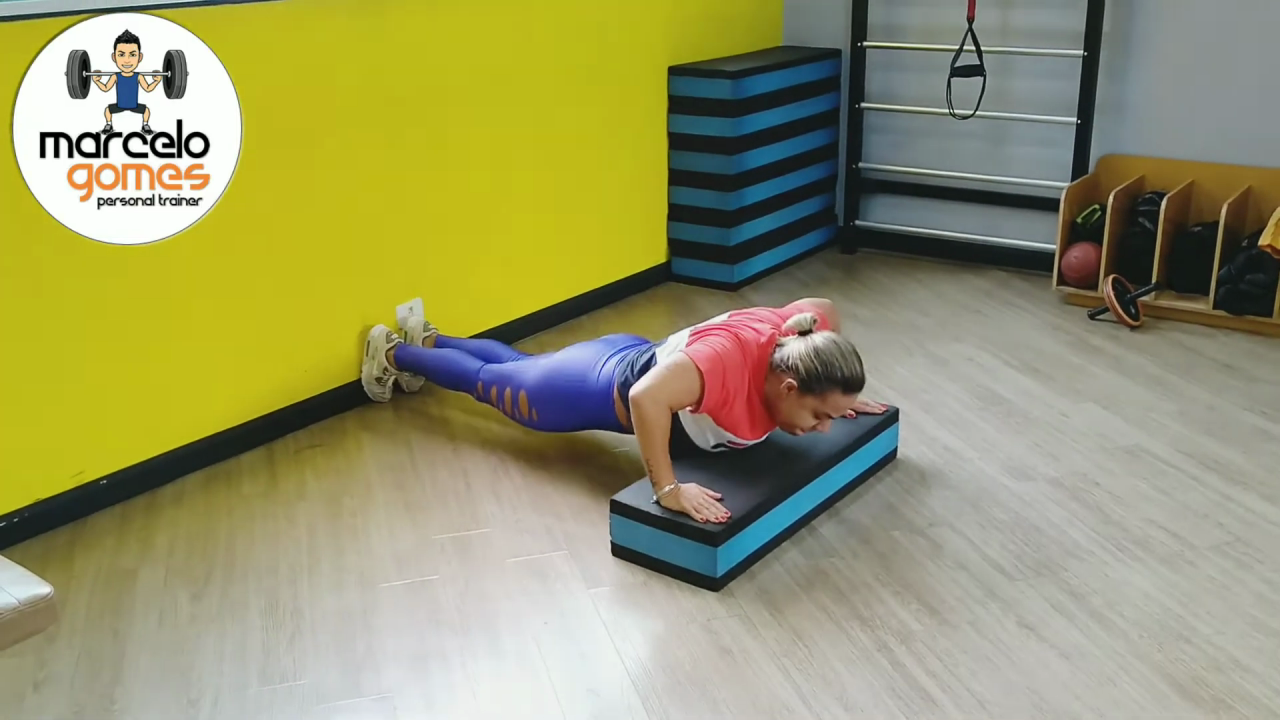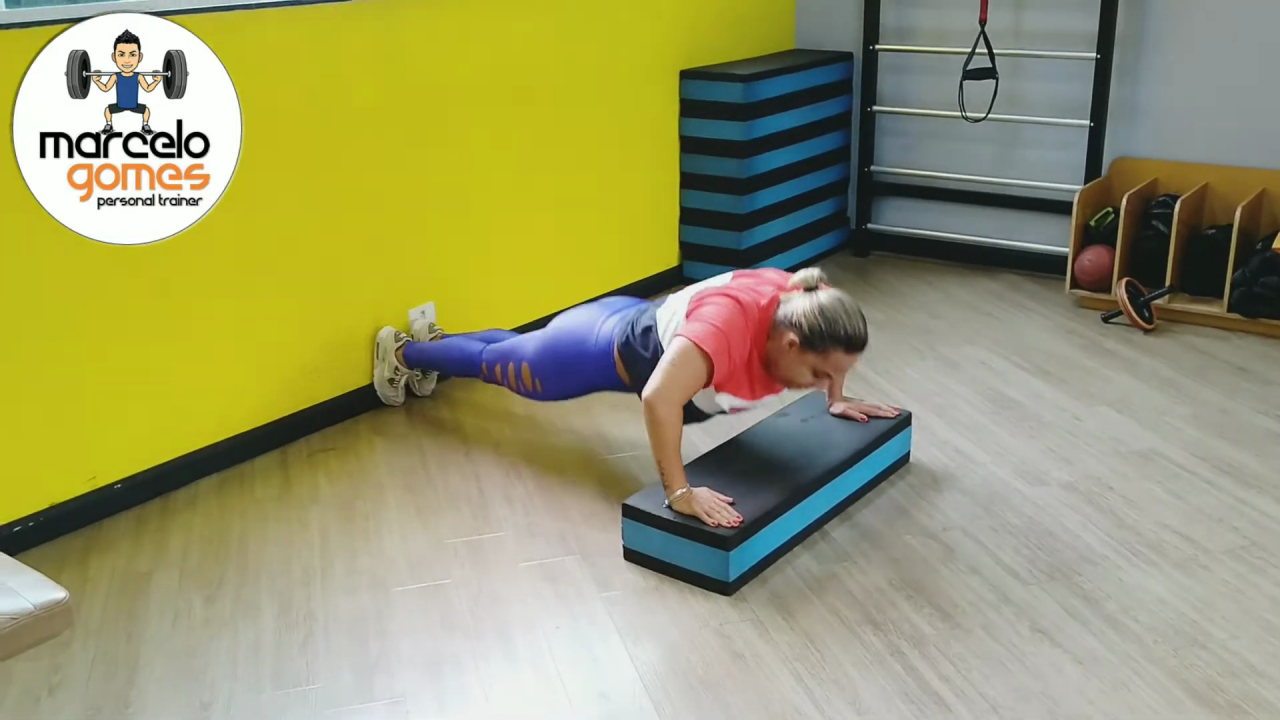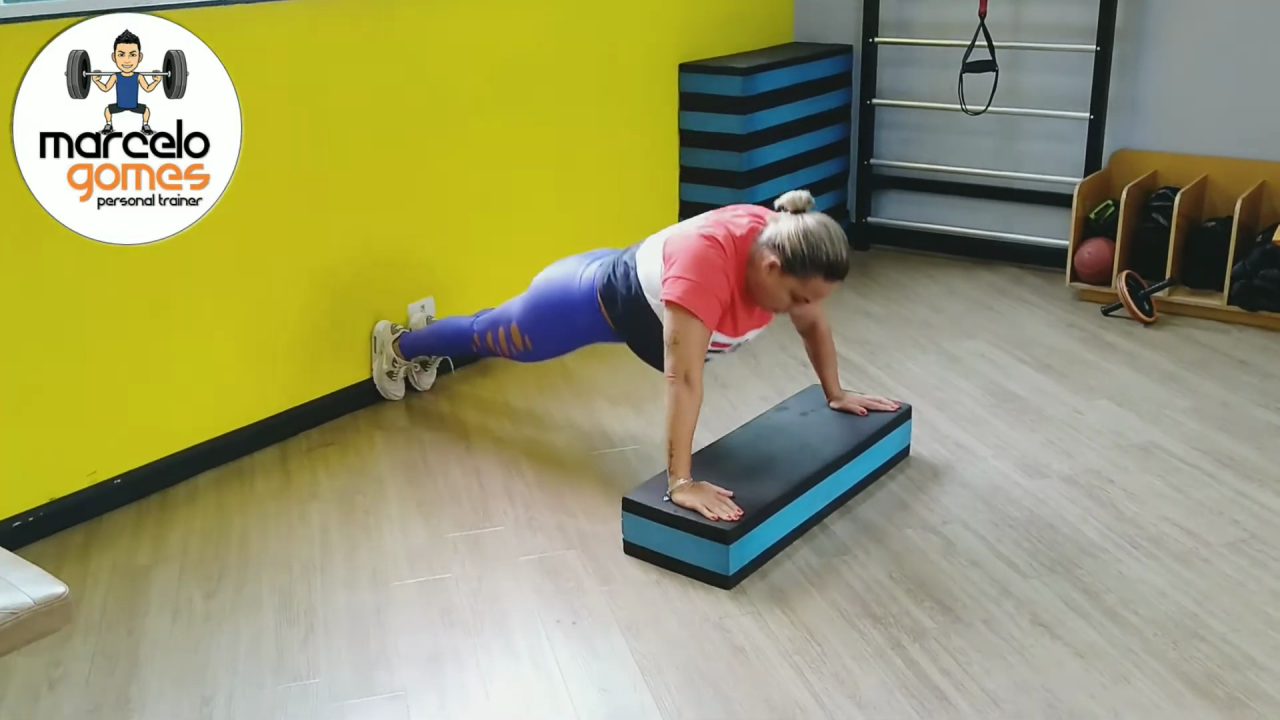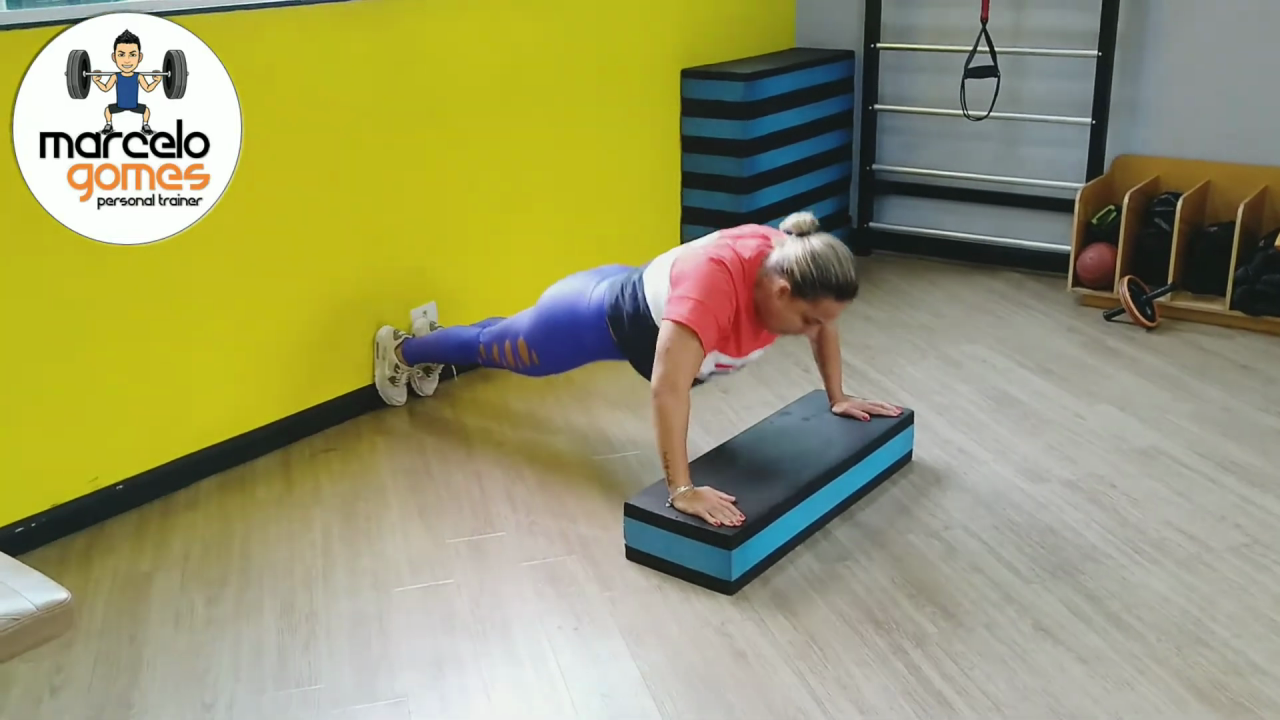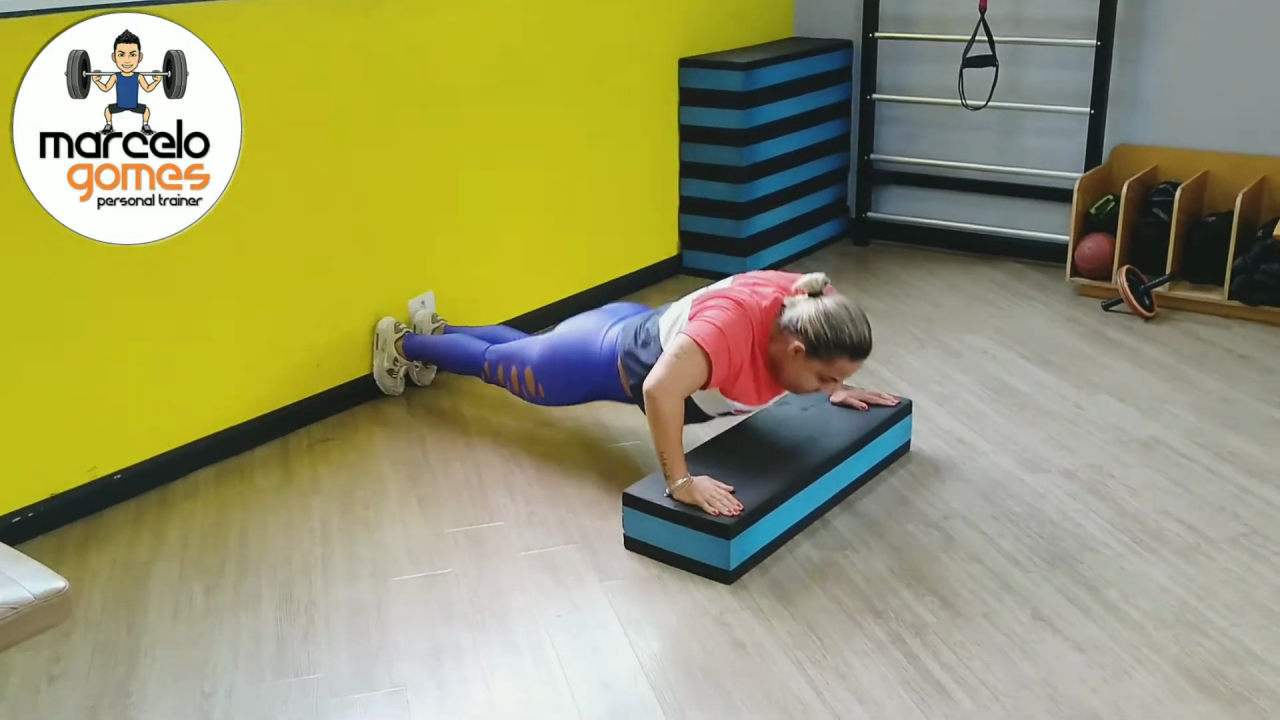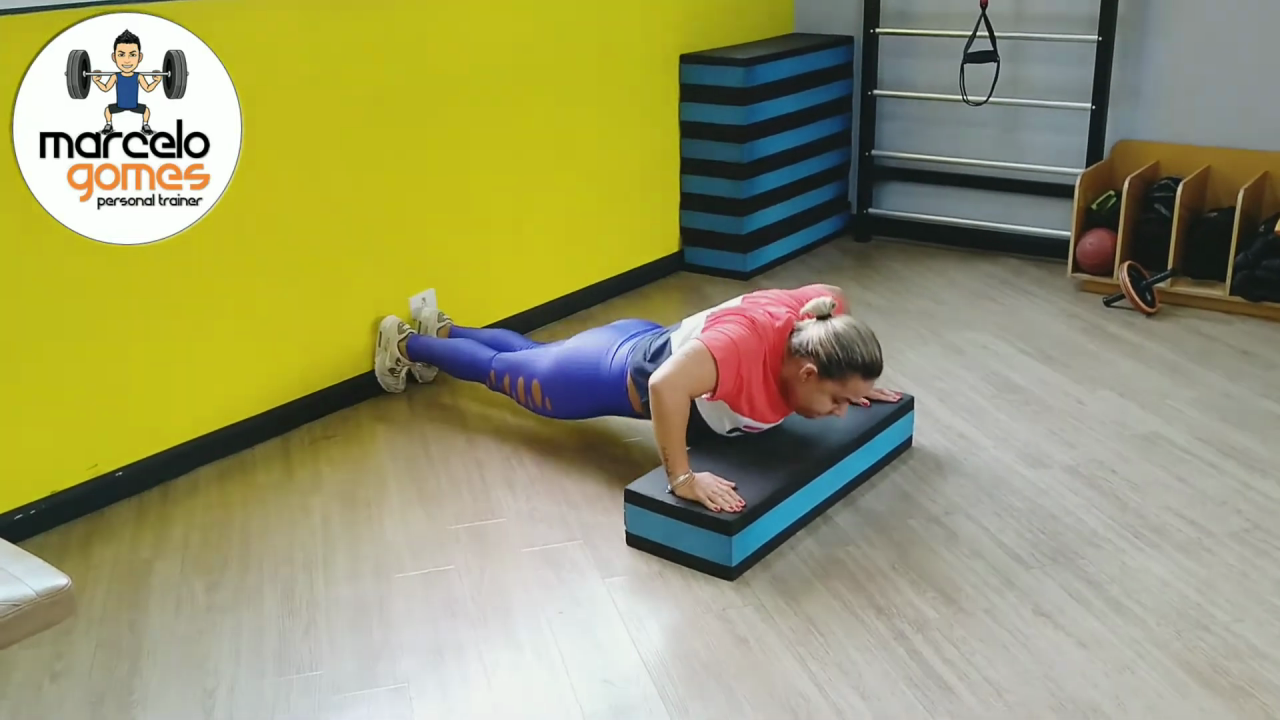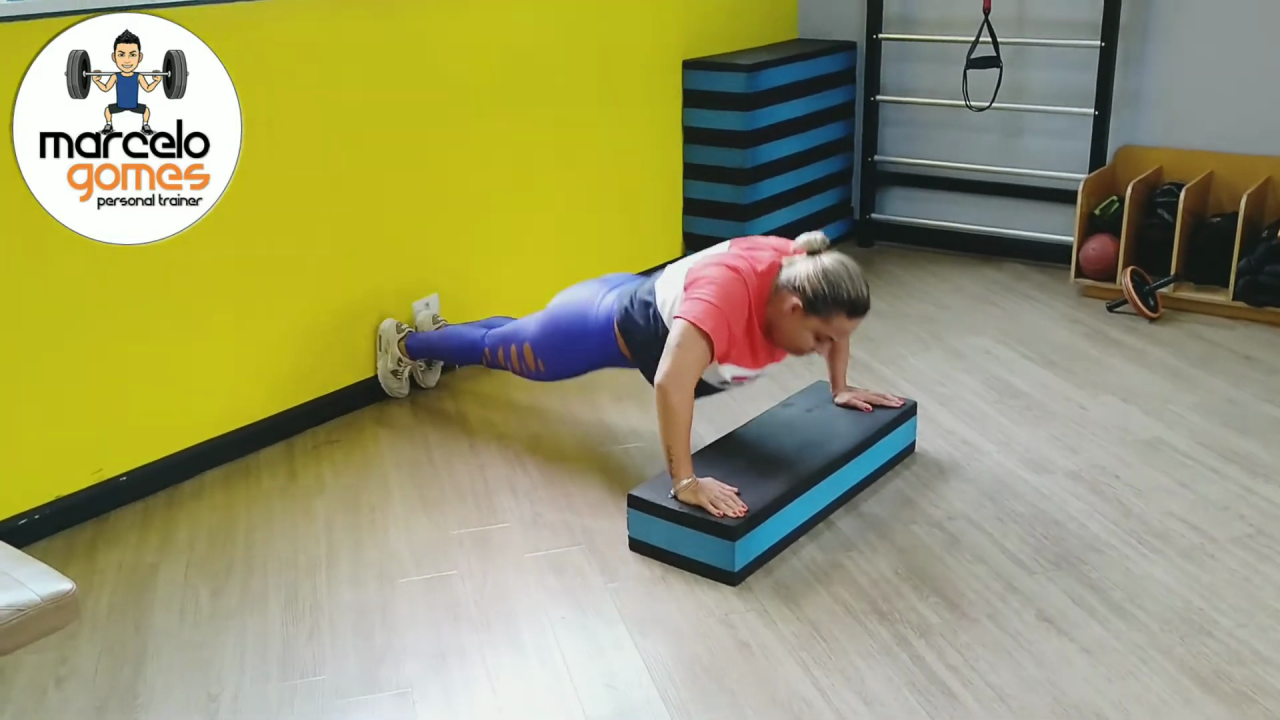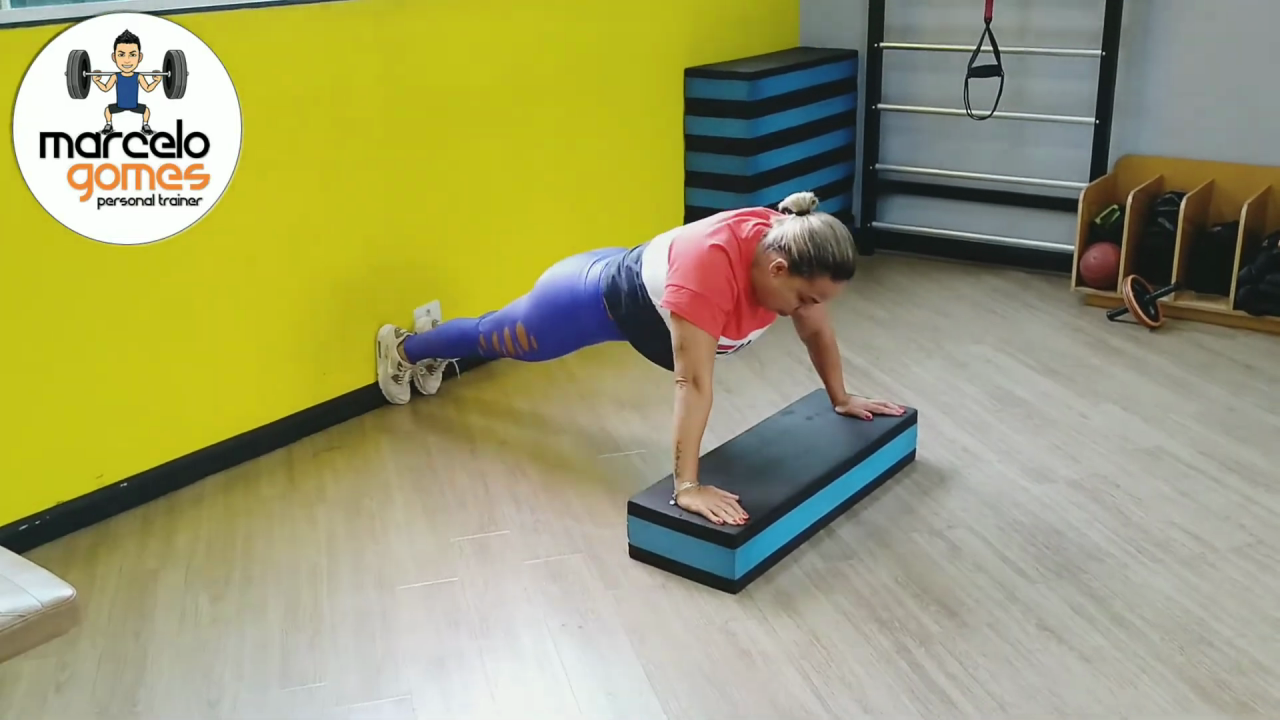
dt=0.4s
person 1, frame 1
left shoulder: (798, 341)
right shoulder: (732, 360)
left elbow: (824, 307)
right elbow: (645, 397)
left wrist: (835, 404)
right wrist: (669, 489)
left hip: (637, 358)
right hip: (605, 389)
left knee: (520, 362)
right knee: (487, 384)
left ankle: (427, 338)
right ankle: (393, 352)
person 1, frame 2
left shoulder: (803, 307)
right shoulder: (732, 323)
right elbow: (658, 399)
left wrist: (838, 399)
right wrist: (680, 493)
left hip: (641, 330)
right hip: (604, 349)
left knee: (516, 347)
right knee: (496, 365)
left ankle: (435, 337)
right ankle: (403, 351)
person 1, frame 3
left shoulder: (786, 243)
right shoulder: (708, 258)
left elbow: (813, 321)
right elbow: (683, 378)
left wrist: (836, 395)
right wrist: (681, 483)
left hip: (629, 297)
right hip: (587, 298)
left knee: (494, 333)
right knee: (486, 337)
left ankle: (426, 338)
right ankle: (400, 345)
person 1, frame 4
left shoulder: (794, 264)
right shoulder: (714, 281)
left elbow: (825, 327)
right elbow: (668, 388)
left wrist: (837, 397)
right wrist: (682, 490)
left hip: (634, 306)
right hip: (593, 319)
left knee: (506, 337)
right knee: (490, 347)
left ankle: (435, 333)
right ankle: (403, 350)
person 1, frame 5
left shoulder: (805, 307)
right shoulder: (734, 327)
right elbow: (658, 390)
left wrist: (842, 387)
right wrist: (681, 483)
left hip: (641, 330)
right hip: (606, 361)
left knee: (522, 343)
right knee: (494, 362)
left ankle: (437, 327)
right ankle: (402, 343)
person 1, frame 6
left shoulder: (812, 325)
right shoulder: (746, 344)
left elbow: (836, 298)
right elbow: (665, 387)
left wrist: (849, 392)
right wrist: (683, 479)
left hip: (648, 345)
right hip: (617, 376)
left knee: (529, 350)
right knee: (499, 371)
left ankle: (441, 327)
right ankle: (405, 343)
person 1, frame 7
left shoulder: (802, 274)
right shoulder: (729, 289)
left elbow: (834, 327)
right elbow: (672, 384)
left wrist: (841, 387)
right wrist: (685, 482)
left hip: (644, 312)
right hip: (603, 325)
left knee: (508, 339)
right knee: (494, 349)
left ankle: (439, 327)
right ankle: (405, 343)
person 1, frame 8
left shoulder: (792, 246)
right shoulder: (712, 261)
left elbow: (815, 327)
right elbow: (693, 383)
left wrist: (841, 399)
right wrist: (687, 487)
left hip: (632, 292)
right hip: (590, 297)
left knee: (497, 335)
right knee: (491, 339)
left ankle: (435, 332)
right ankle: (405, 349)
